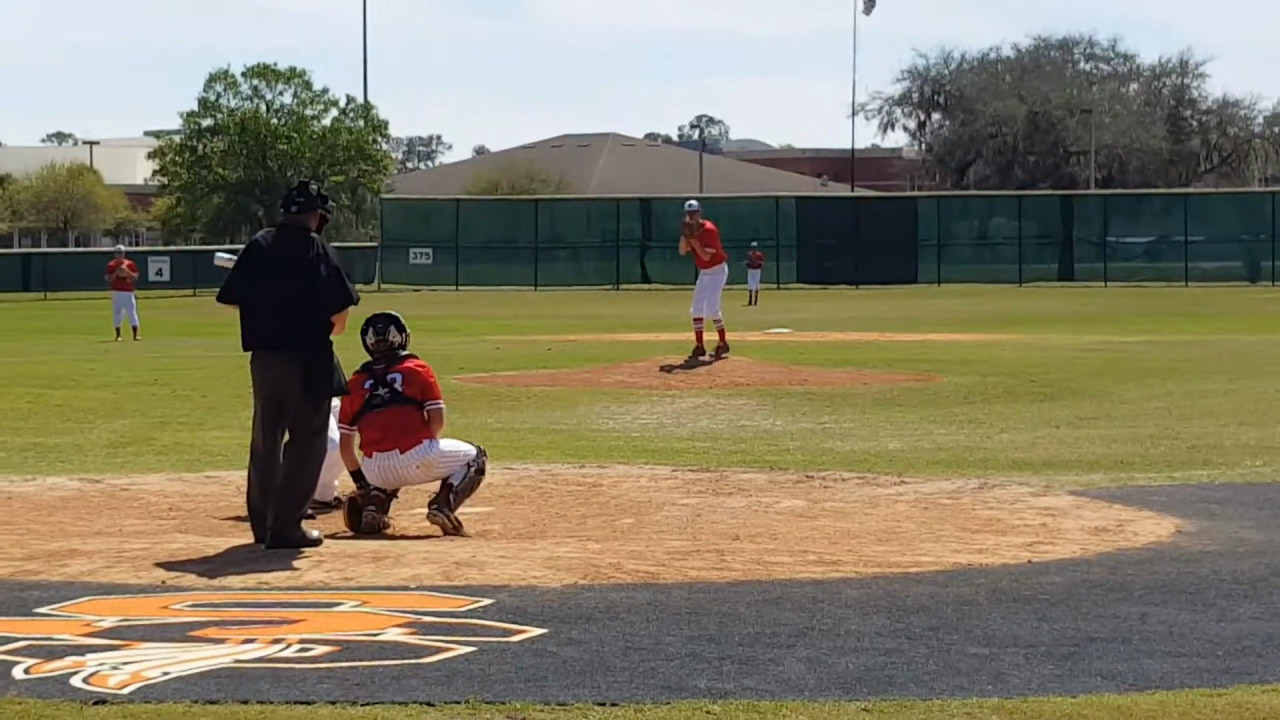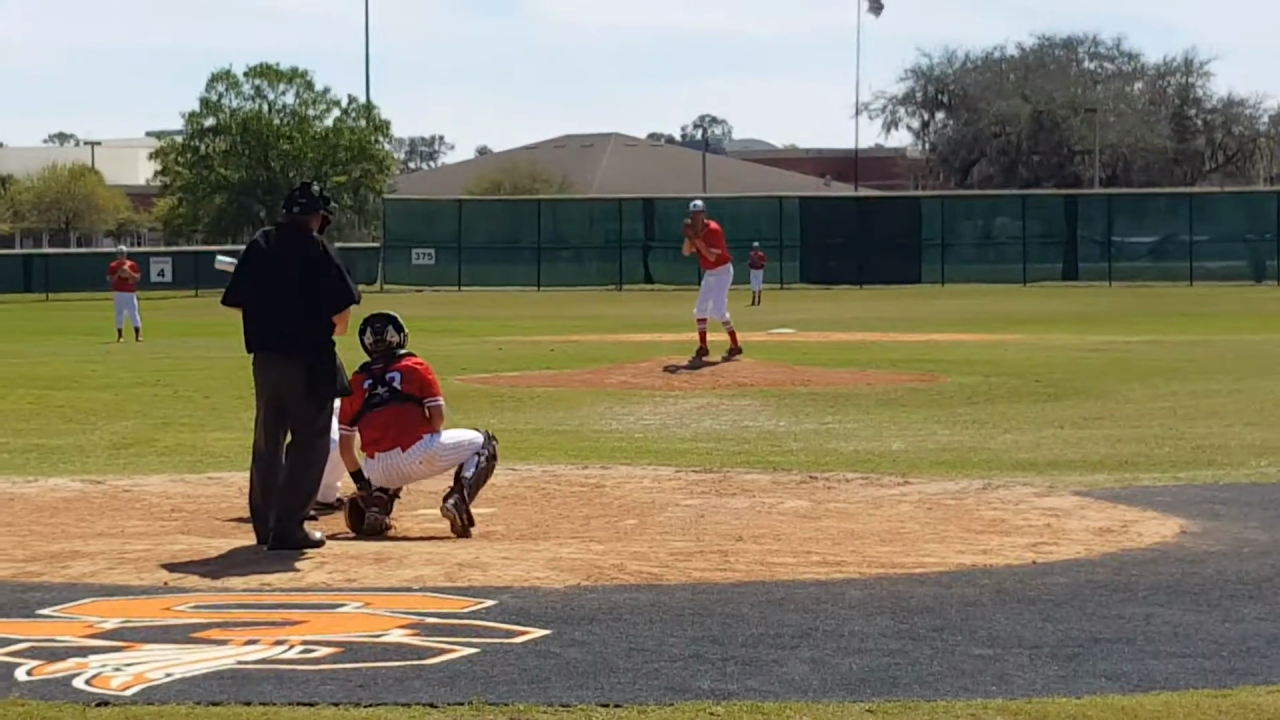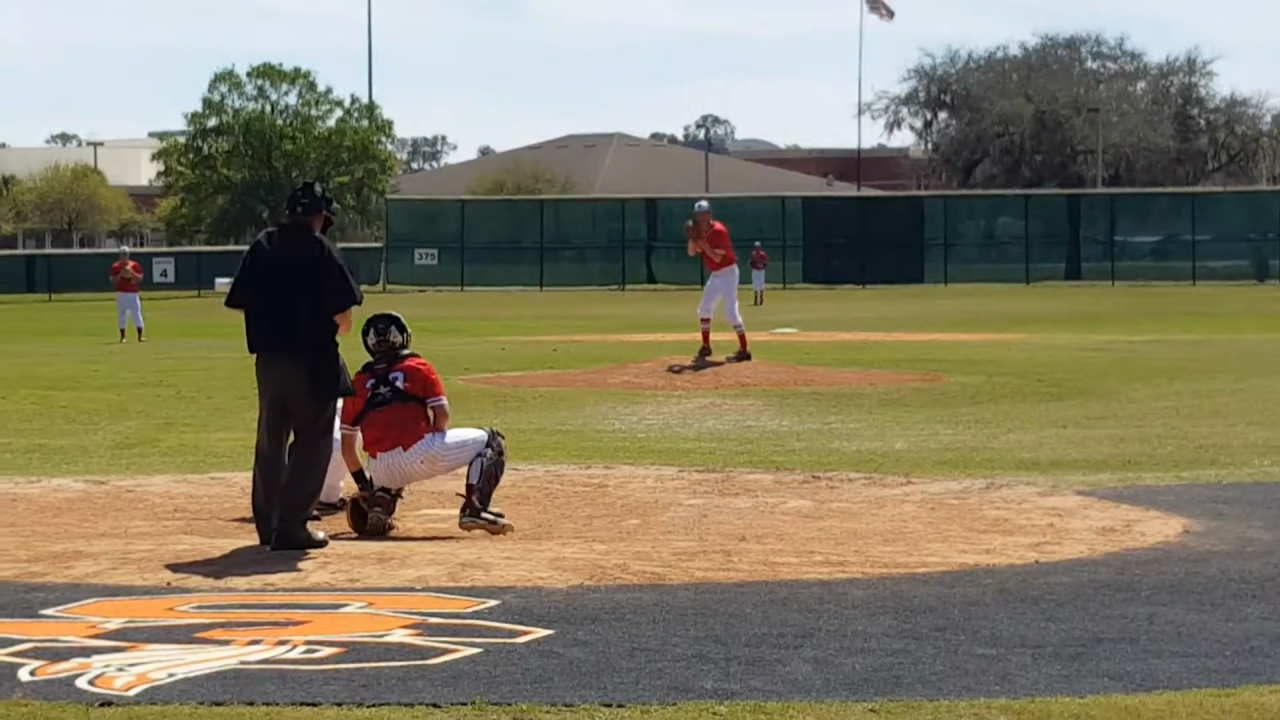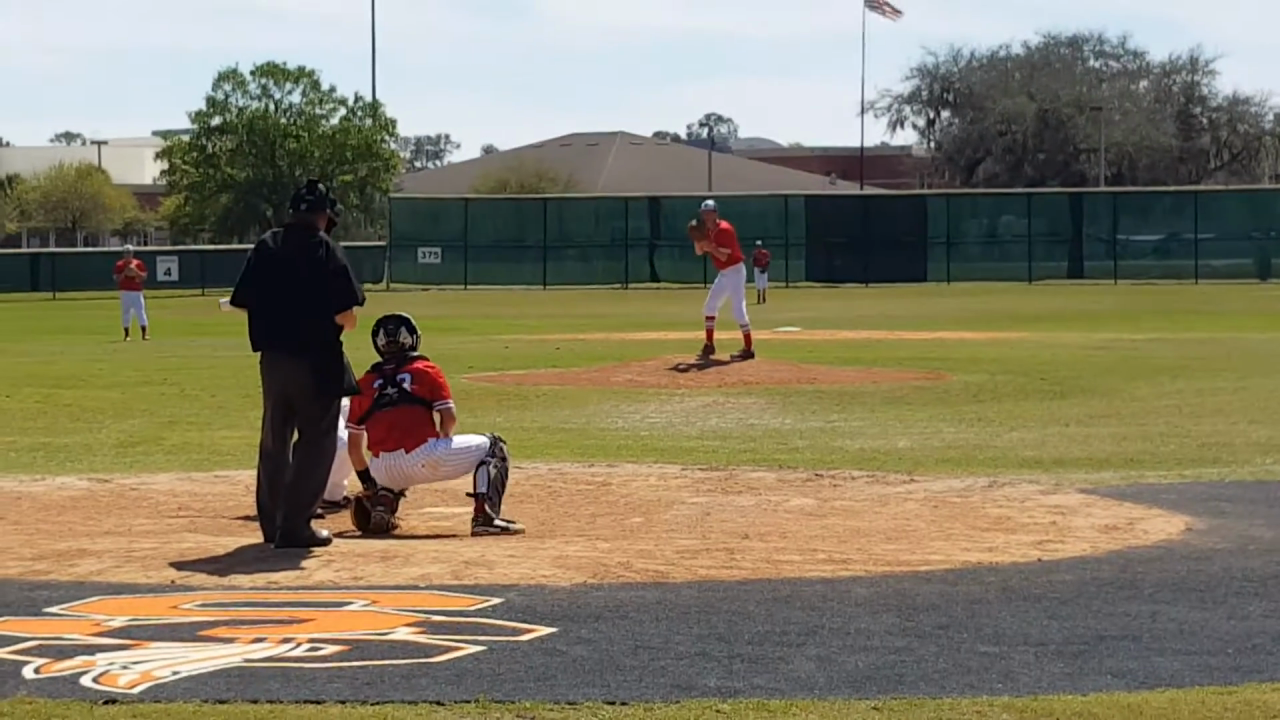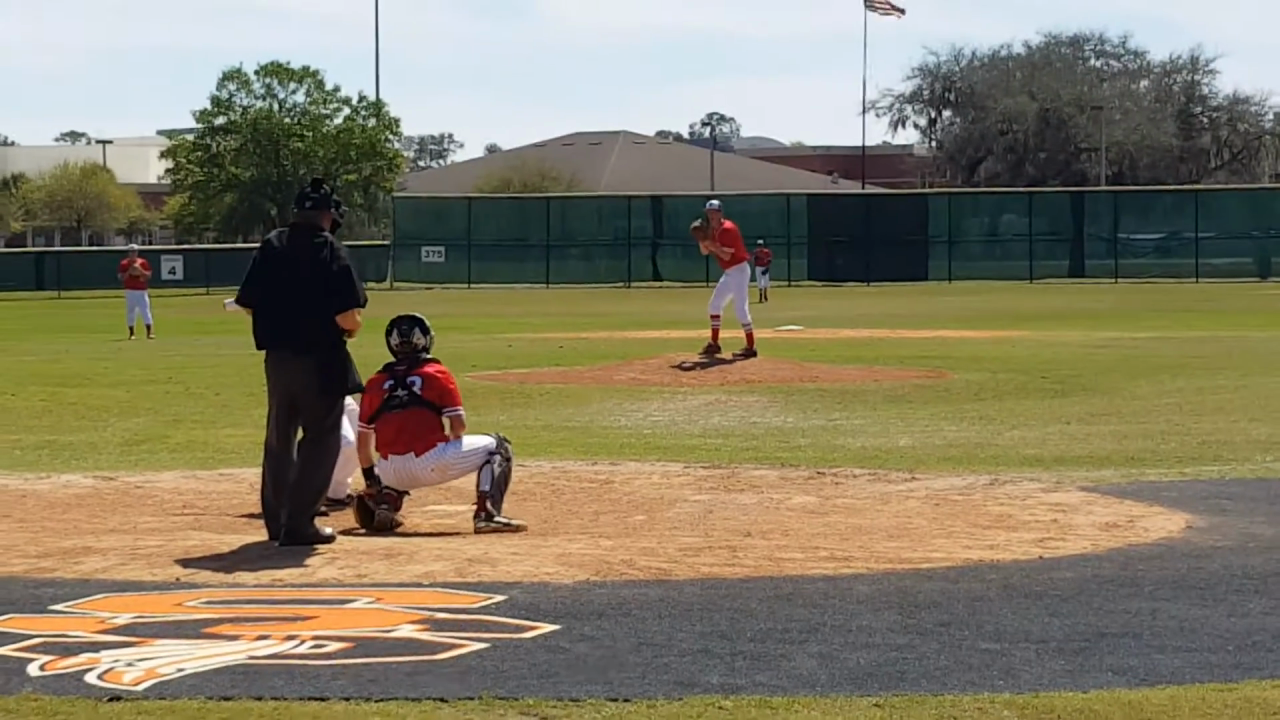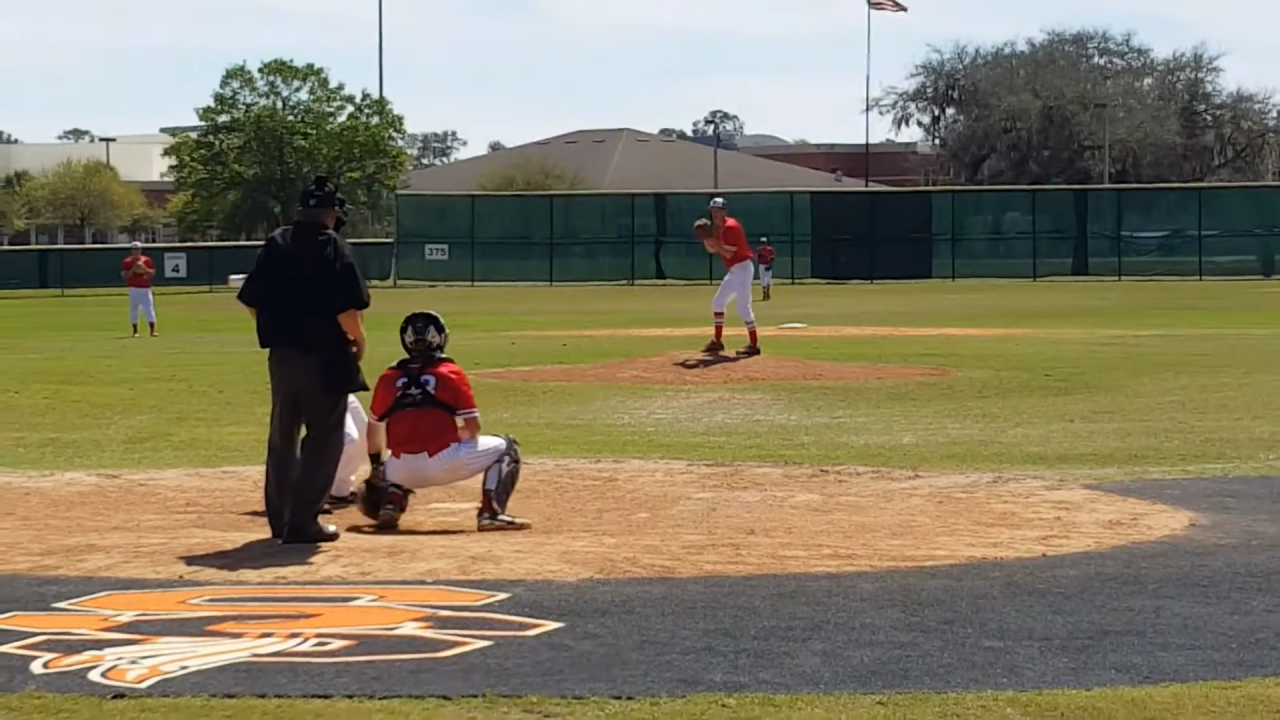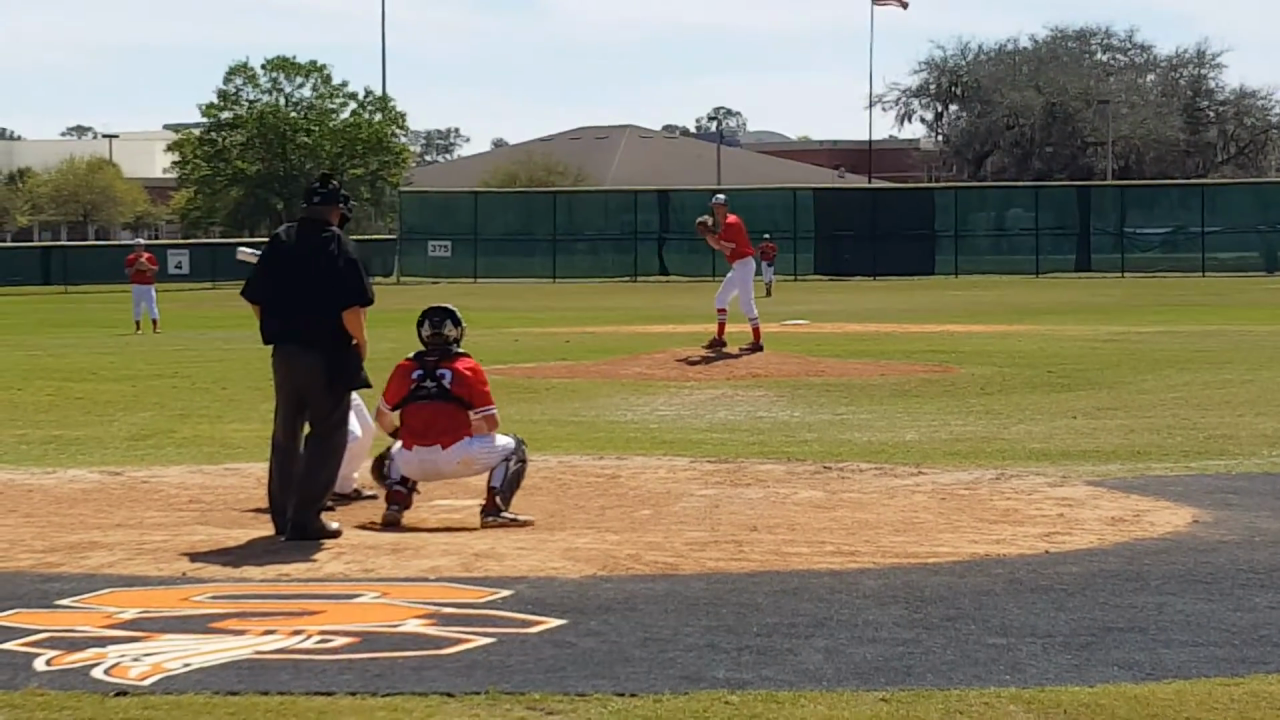
dt=0.1s
person 1, frame 1
left shoulder: (258, 245)
right shoulder: (316, 250)
left elbow: (233, 297)
right elbow: (339, 314)
right wrist: (331, 329)
left hip: (263, 357)
right hip: (306, 360)
left knee: (265, 442)
right knee: (307, 443)
left ankle: (263, 523)
right ankle: (285, 526)
person 1, frame 2
left shoulder: (259, 245)
right shoulder: (318, 249)
left elbow: (237, 300)
right elbow: (341, 314)
right wrist: (333, 329)
left hip: (265, 359)
right hip: (309, 361)
left knee: (267, 443)
right knee: (309, 444)
left ankle: (265, 524)
right ankle: (287, 527)
person 1, frame 3
left shoulder: (262, 246)
right shoulder: (321, 250)
left elbow: (240, 302)
right elbow: (342, 314)
right wrist: (341, 326)
left hip: (268, 359)
right hip: (312, 361)
left knee: (270, 443)
right knee: (312, 444)
left ankle: (268, 524)
right ankle: (290, 528)
person 1, frame 4
left shoulder: (266, 246)
right shoulder: (325, 249)
left elbow: (244, 302)
right elbow: (345, 314)
right wrist: (347, 325)
left hip: (273, 358)
right hip: (316, 361)
left knee: (274, 441)
right knee: (316, 442)
left ankle: (273, 523)
right ankle: (294, 526)
person 1, frame 5
left shoulder: (271, 246)
right shoulder: (329, 250)
left elbow: (249, 305)
right elbow: (345, 314)
right wrist: (356, 327)
left hip: (277, 357)
right hip: (320, 359)
left knee: (279, 439)
right knee: (321, 440)
left ankle: (277, 520)
right ankle: (298, 524)
person 1, frame 6
left shoulder: (275, 244)
right shoulder: (333, 247)
left elbow: (253, 304)
right elbow: (348, 313)
right wrist: (359, 338)
left hip: (281, 355)
right hip: (324, 358)
left knee: (282, 437)
right knee: (324, 438)
left ankle: (281, 518)
right ankle: (302, 522)
person 1, frame 7
left shoulder: (279, 240)
right shoulder: (338, 245)
left elbow: (256, 301)
right elbow: (351, 309)
right wrist: (361, 340)
left hip: (285, 352)
right hip: (328, 354)
left knee: (286, 435)
right knee: (327, 436)
left ankle: (283, 514)
right ankle: (305, 518)
person 2, frame 1
left shoulder: (356, 382)
right shoulder: (417, 369)
left elbow: (346, 445)
right elbow: (437, 419)
left wrist: (361, 484)
left hip: (376, 470)
right hip: (417, 456)
right knee: (474, 458)
left ankle: (374, 508)
right ankle: (443, 506)
person 2, frame 2
left shoulder: (355, 382)
right shoulder: (416, 367)
left elbow: (345, 446)
right elbow: (438, 416)
left wrist: (362, 485)
left hip: (379, 471)
right hip: (419, 452)
right knee: (484, 443)
left ankle: (376, 507)
right ankle: (457, 500)
person 2, frame 3
left shoulder: (358, 383)
right shoulder: (418, 368)
left elbow: (348, 445)
right elbow: (442, 414)
left wrist: (363, 484)
left hip: (383, 470)
right hip: (420, 452)
right knee: (490, 442)
left ankle: (379, 506)
right ankle: (475, 509)
person 2, frame 4
left shoulder: (365, 383)
right shoulder: (426, 370)
left elbow: (354, 444)
right elbow: (449, 418)
left wrist: (368, 484)
right wrist: (438, 451)
left hip: (385, 471)
right hip: (425, 456)
right knee: (492, 447)
left ankle: (382, 505)
right ankle: (485, 517)
person 2, frame 5
left shoulder: (376, 382)
right shoulder: (438, 374)
left elbow: (364, 439)
right elbow: (458, 423)
left wrist: (370, 482)
right wrist: (448, 445)
left hip: (394, 472)
right hip: (433, 461)
right knee: (498, 447)
left ankle: (385, 504)
right ankle: (487, 513)
person 2, frame 6
left shoulder: (389, 378)
right shoulder: (451, 372)
left elbow: (374, 428)
right elbow: (473, 425)
left wrist: (377, 467)
right wrist: (460, 449)
left hip: (404, 470)
right hip: (445, 461)
right knee: (507, 448)
left ankle: (391, 502)
right ankle: (492, 511)
person 2, frame 7
left shoulder: (405, 368)
right shoulder: (469, 367)
left elbow: (381, 416)
right elbow: (491, 423)
left wrist: (396, 435)
right wrist: (480, 434)
left hip: (415, 463)
right hip: (456, 455)
left knee: (398, 453)
right knee: (514, 448)
left ankle: (395, 503)
right ankle: (494, 509)
